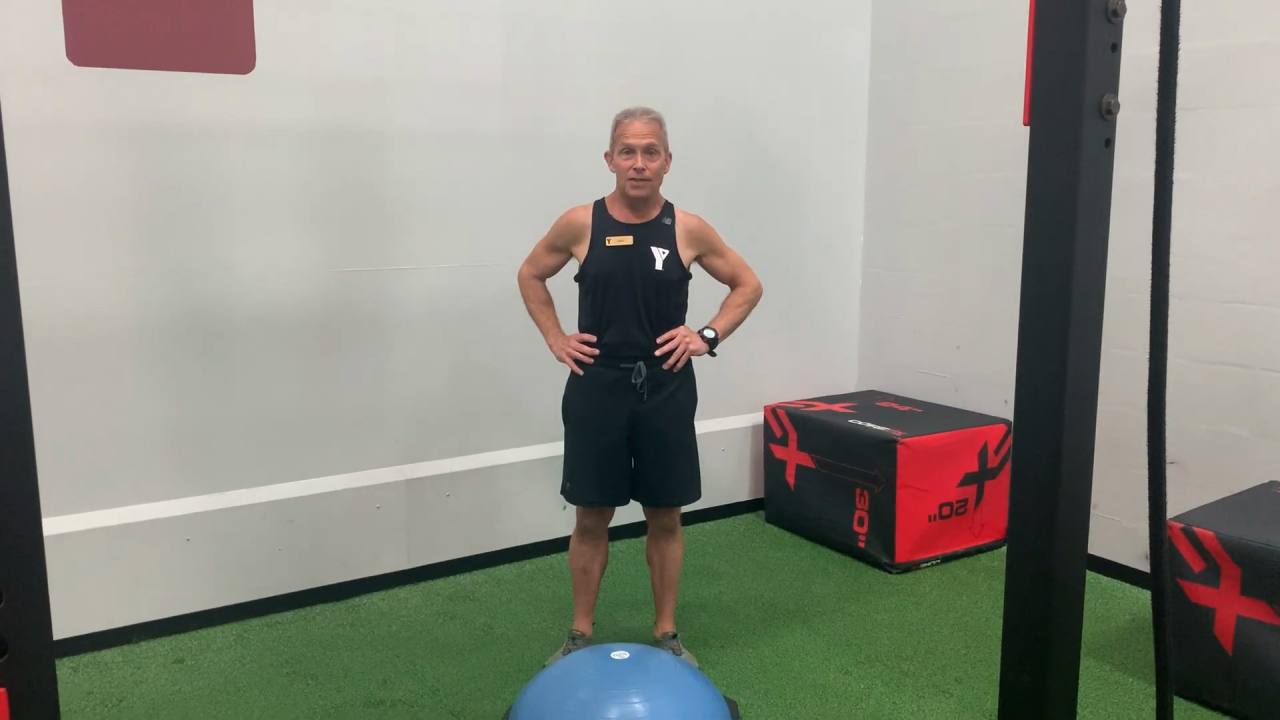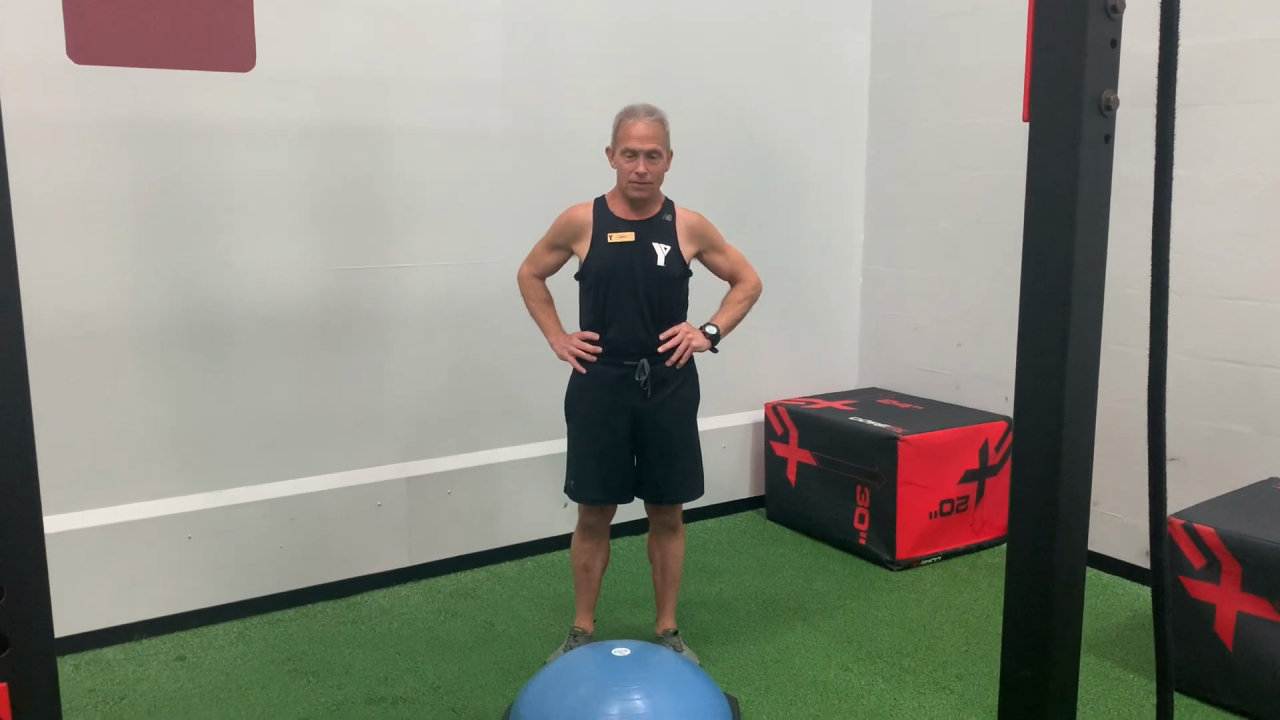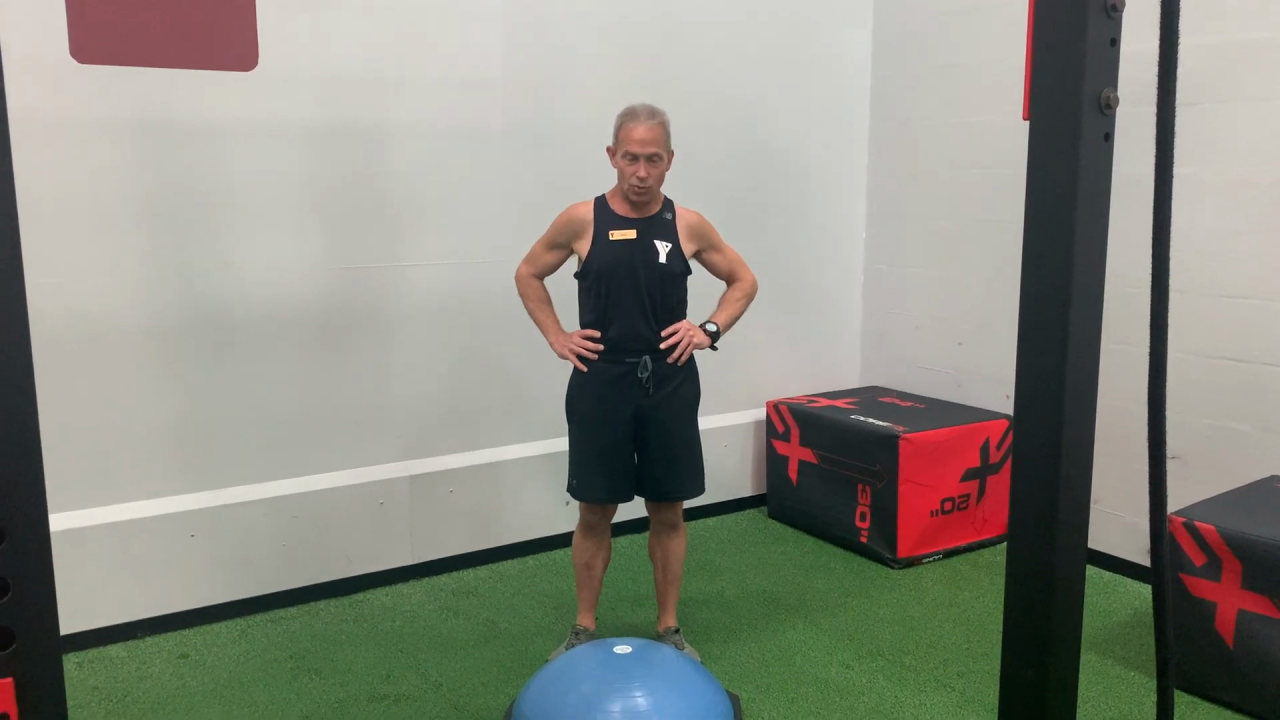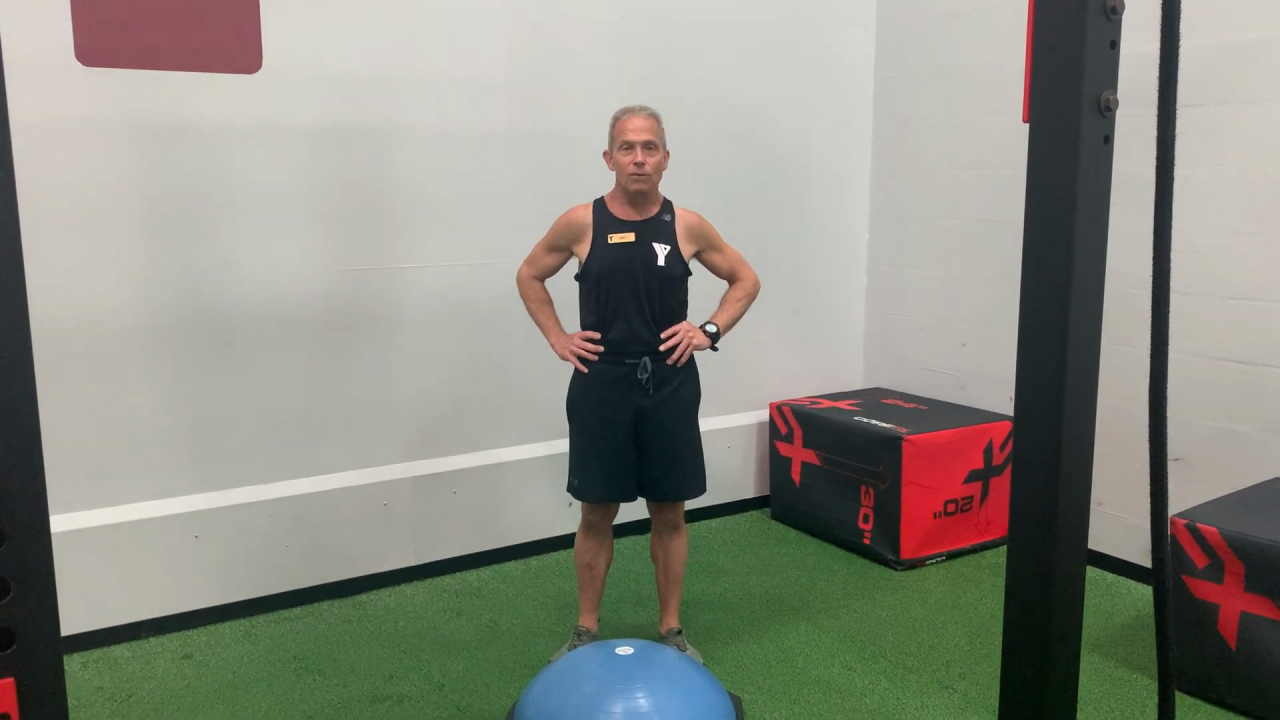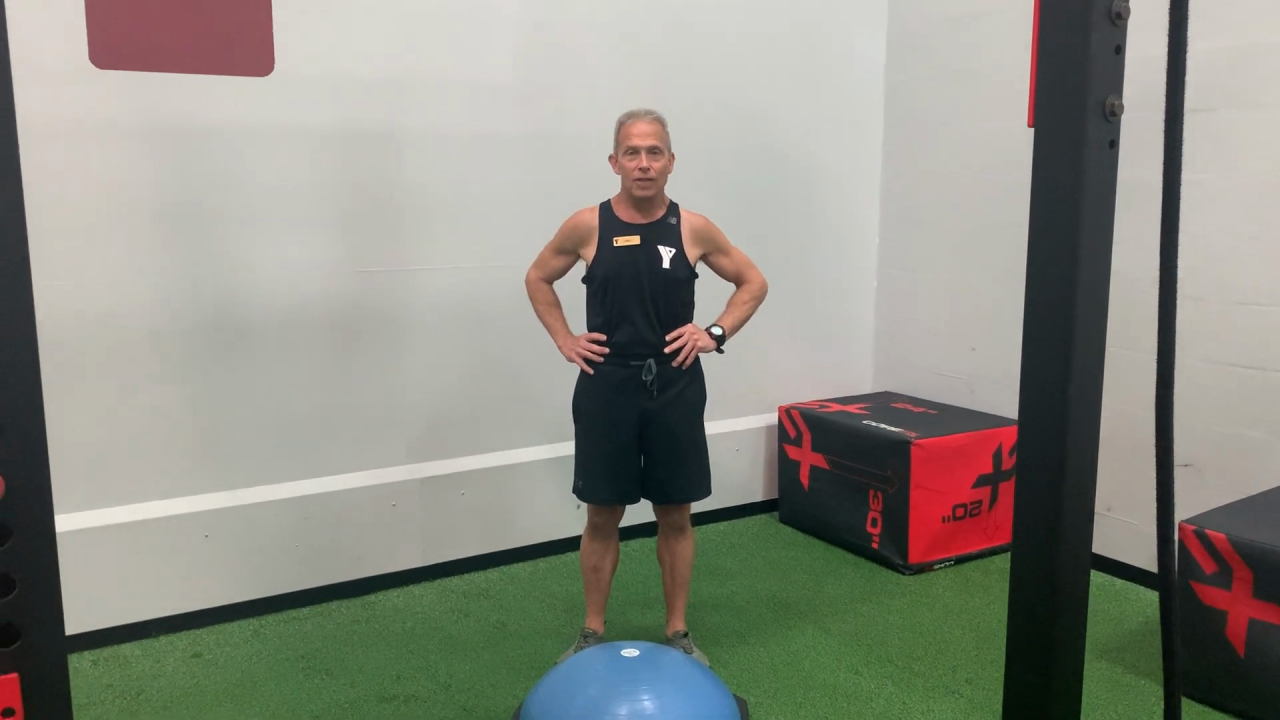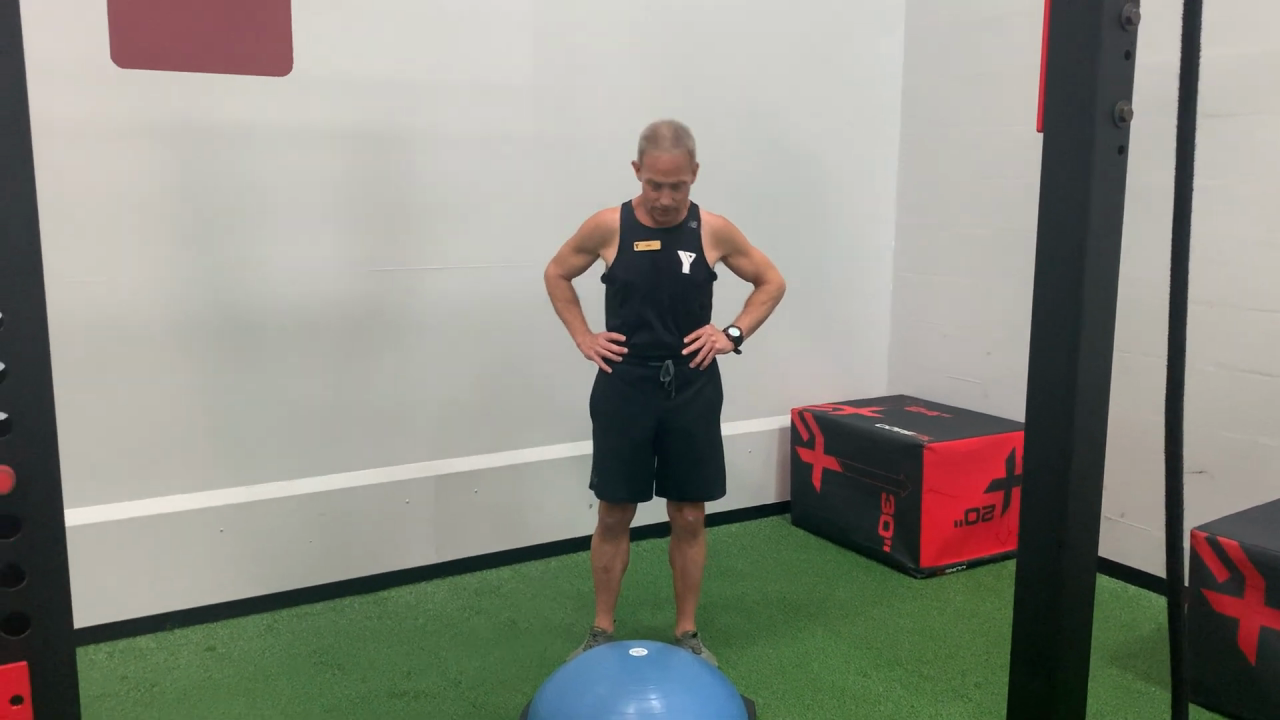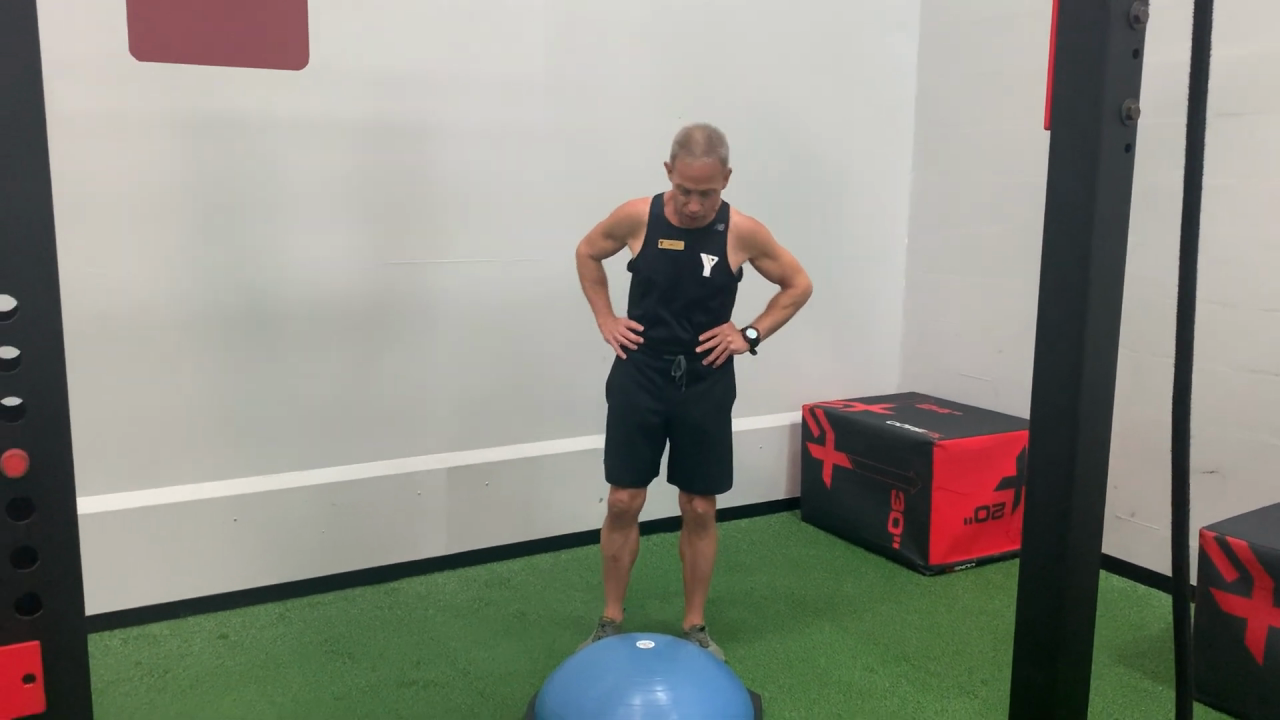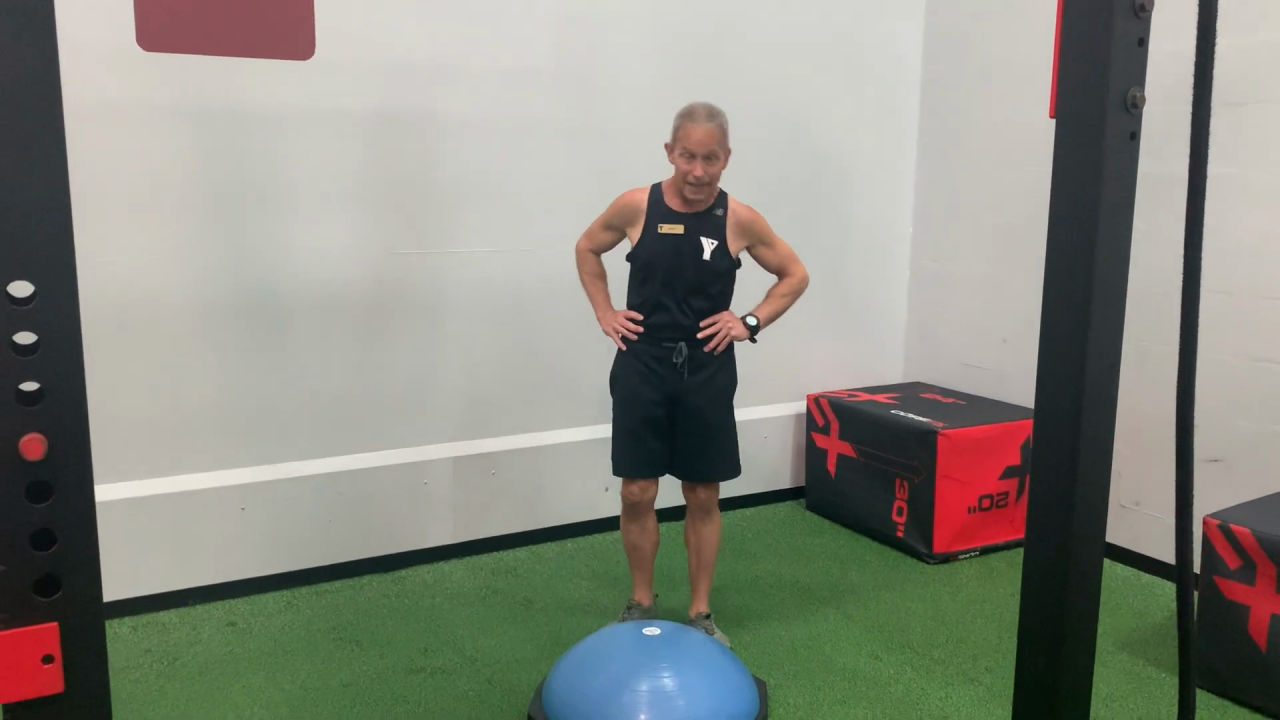
dt=0.3s
person 1, frame 1
left shoulder: (688, 229)
right shoulder: (579, 224)
left elbow: (748, 284)
right elbow: (530, 275)
left wrist: (708, 336)
right wrist: (555, 338)
left hip: (666, 389)
right hip: (596, 388)
left knee: (665, 517)
right knee: (591, 518)
left ankle: (666, 634)
right ankle: (580, 634)
person 1, frame 2
left shoulder: (689, 226)
right shoulder: (580, 221)
left elbow: (747, 281)
right elbow: (530, 274)
left wrist: (710, 333)
right wrist: (556, 337)
left hip: (669, 387)
right hip: (599, 386)
left knee: (667, 515)
right knee: (593, 515)
left ankle: (667, 631)
right ankle: (581, 631)
person 1, frame 3
left shoulder: (688, 225)
right shoulder: (581, 220)
left elbow: (743, 281)
right elbow: (528, 274)
left wrist: (710, 331)
right wrist: (556, 337)
left hip: (670, 385)
right hip: (600, 384)
left knee: (668, 513)
right knee: (595, 513)
left ankle: (668, 628)
right ankle: (584, 629)
person 1, frame 4
left shoulder: (687, 225)
right shoulder: (581, 222)
left elbow: (746, 279)
right elbow: (529, 275)
left wrist: (710, 331)
right wrist: (557, 338)
left hip: (670, 385)
right hip: (601, 385)
left knee: (670, 514)
right knee: (597, 514)
left ankle: (671, 630)
right ankle: (586, 630)
person 1, frame 5
left shoulder: (693, 228)
right shoulder: (586, 226)
left elbow: (753, 282)
right elbow: (538, 278)
left wrist: (716, 333)
right wrist: (564, 339)
left hip: (675, 387)
right hip: (607, 387)
left knee: (675, 516)
right knee: (602, 516)
left ankle: (677, 632)
right ankle: (593, 631)
person 1, frame 6
left shoulder: (714, 230)
right shoulder: (608, 226)
left elbow: (771, 281)
right elbow: (557, 274)
left wrist: (734, 335)
right wrist: (583, 336)
left hip: (692, 387)
right hip: (624, 386)
left knee: (689, 516)
right knee: (614, 514)
left ankle: (687, 633)
right ankle: (602, 630)
person 1, frame 7
left shoulder: (743, 231)
right shoulder: (636, 216)
left elbow: (798, 284)
right elbow: (587, 252)
left wrist: (751, 335)
right wrist: (606, 321)
left hip: (705, 382)
right hip: (639, 374)
left knee: (700, 509)
right knee: (623, 502)
left ankle: (695, 627)
right ankle: (611, 620)
person 1, frame 8
left shoulder: (739, 219)
right shoulder: (635, 206)
left elbow: (795, 275)
right elbow: (586, 249)
left wrist: (750, 323)
right wrist: (605, 314)
left hip: (707, 368)
right hip: (641, 365)
left knee: (703, 495)
right knee: (637, 494)
left ankle: (700, 613)
right ankle: (640, 604)
